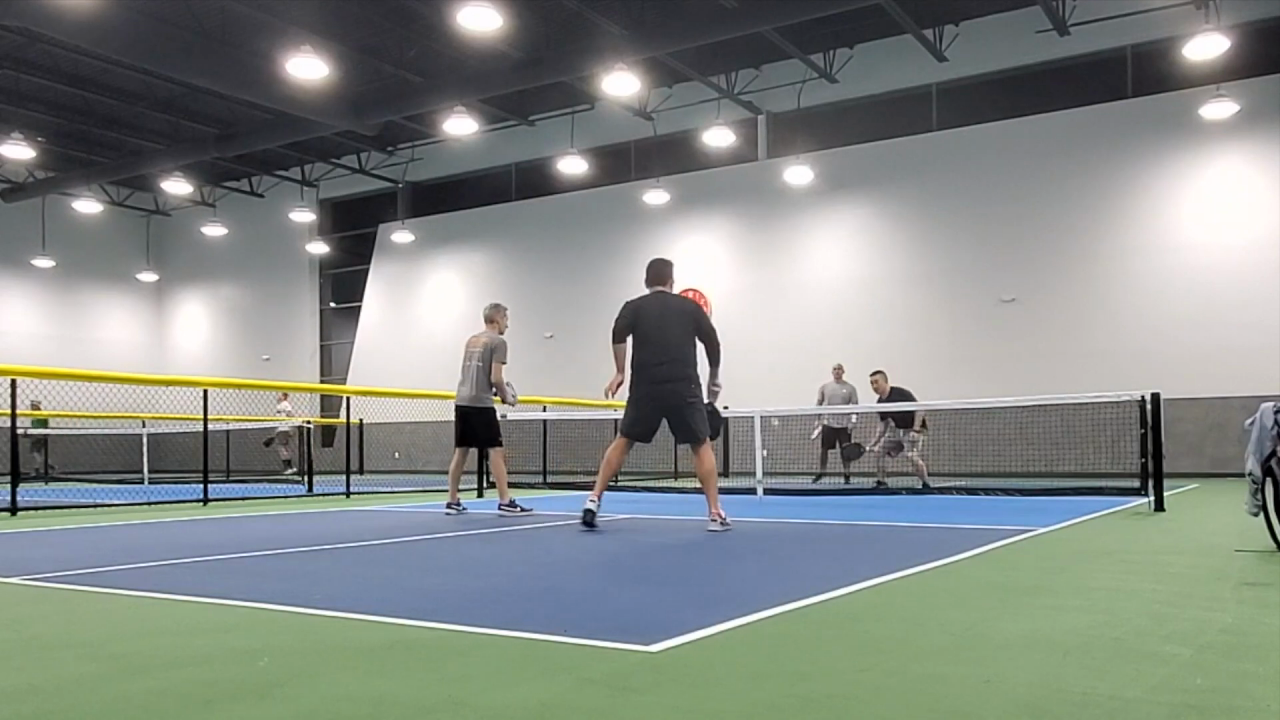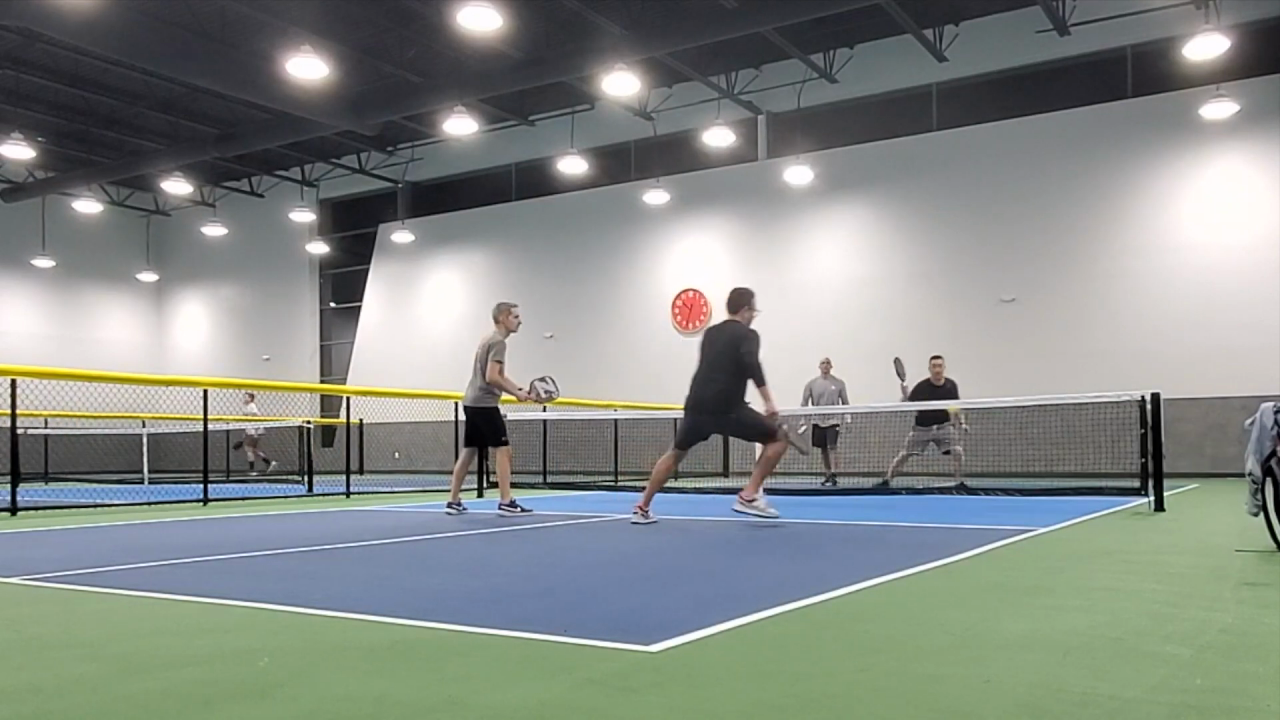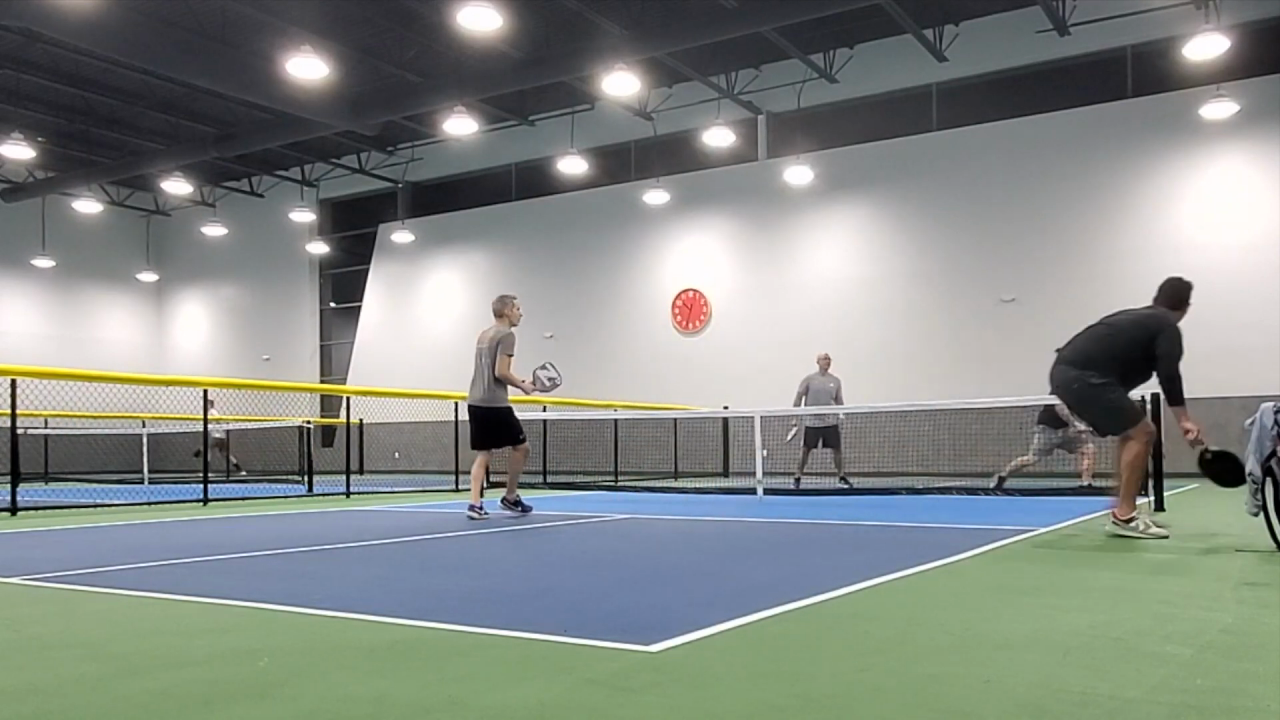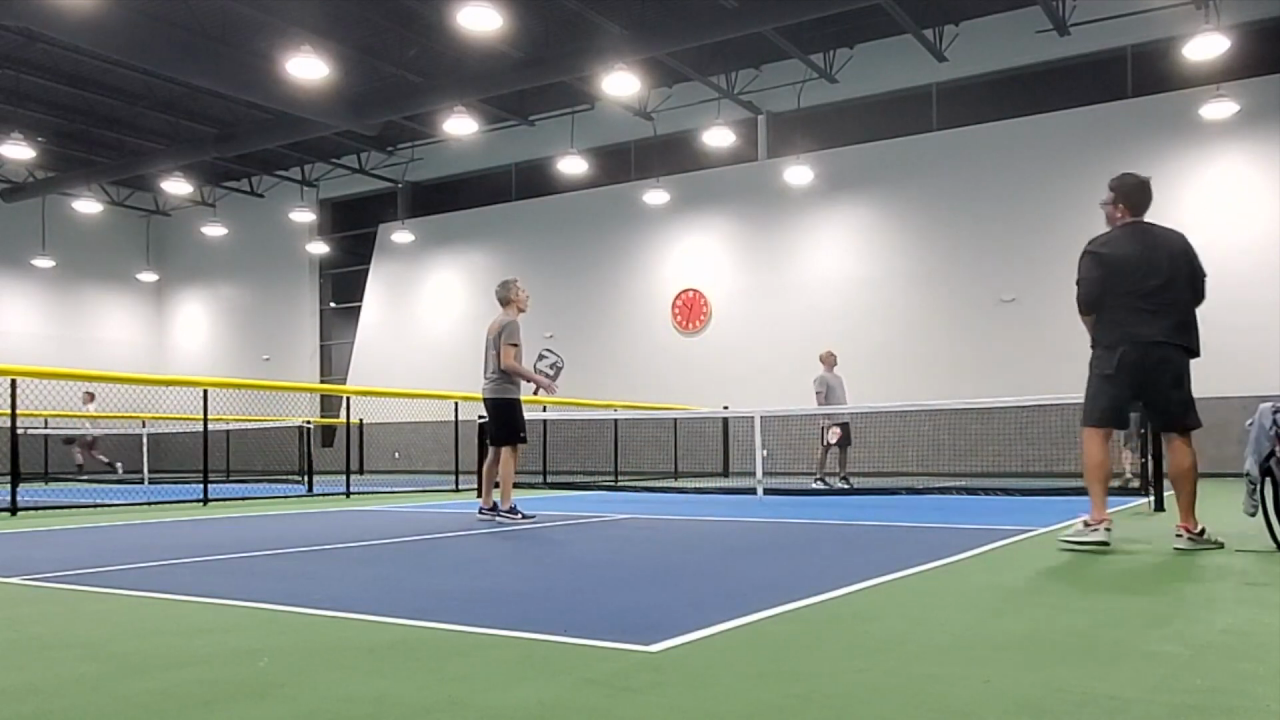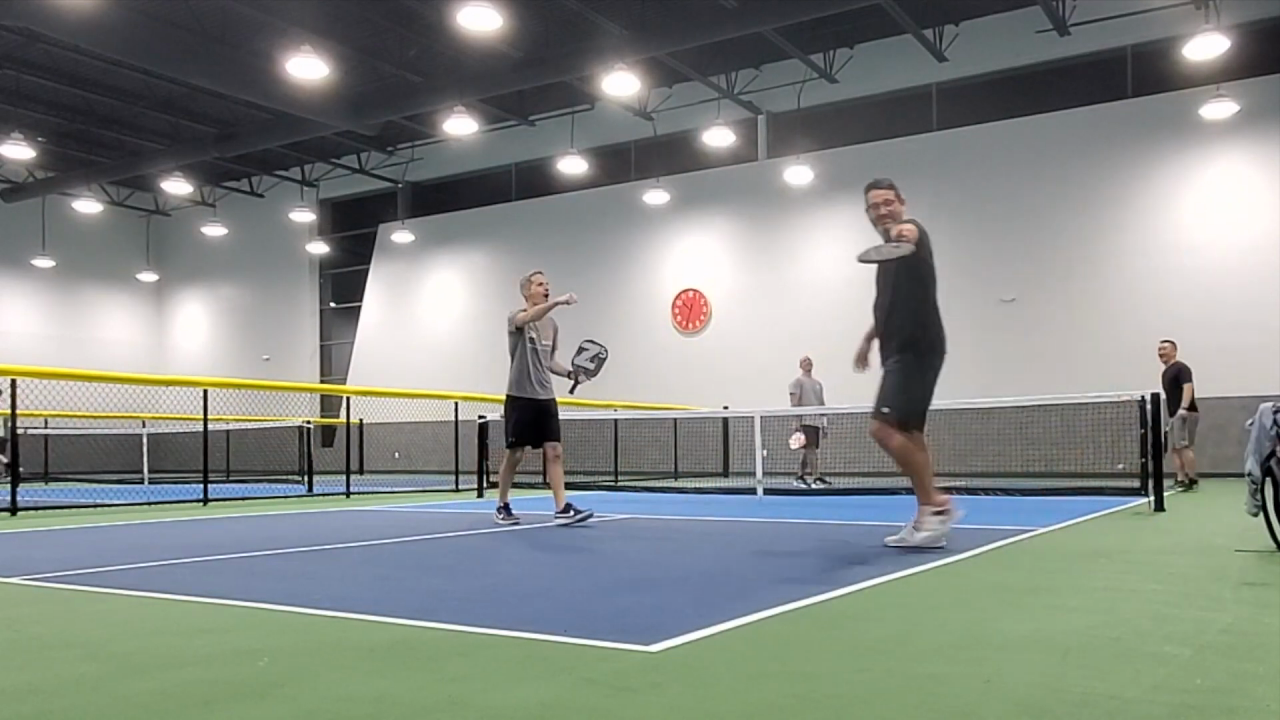
dt=1s
person 1, frame 1
left shoulder: (634, 307)
right shoulder: (689, 307)
left elbow: (619, 335)
right elbow: (712, 342)
left wrist: (620, 373)
right wrist: (714, 377)
left hip: (645, 388)
right hip: (684, 387)
left knee: (622, 443)
right knee: (702, 447)
left ankle: (594, 499)
right ankle: (715, 514)
person 1, frame 2
left shoulder: (711, 334)
right shoulder: (747, 334)
right elbow: (751, 364)
right wrist: (768, 401)
left hip: (698, 405)
right hip: (726, 408)
left knee: (675, 454)
right knee: (779, 439)
left ankle: (642, 507)
right ankle: (748, 497)
person 1, frame 3
left shoulder: (1129, 316)
right shoulder: (1169, 329)
left elbow: (1084, 340)
right elbow: (1169, 373)
right wrist: (1185, 419)
left hip: (1065, 372)
right hip: (1082, 378)
left knee: (1133, 435)
right knee: (1142, 434)
left ankle: (1123, 508)
right ankle: (1123, 516)
person 1, frame 4
left shoulder: (1101, 247)
right shoulder: (1177, 242)
left elbow: (1087, 302)
right elbow: (1197, 293)
left wrist: (1100, 336)
left hip: (1117, 352)
right hip: (1170, 350)
left knee: (1095, 431)
right knee: (1178, 436)
left ankle: (1098, 521)
right ankle: (1189, 528)
person 1, frame 5
left shoulder: (910, 236)
right shoulder: (893, 253)
left elbow: (911, 231)
left wrist: (906, 231)
right wrist: (869, 339)
left hip: (917, 351)
right hip: (905, 352)
left knee: (884, 426)
right knee: (909, 432)
left ankle: (937, 503)
right ankle: (926, 521)
person 2, frame 1
left shoulder: (471, 341)
right shoulder: (497, 342)
right elbow: (496, 378)
left wrist: (497, 392)
right wrist: (506, 396)
left hip: (462, 402)
right hip: (480, 404)
left knee: (461, 451)
right knee: (496, 451)
left ankle: (453, 501)
right ankle: (505, 502)
person 2, frame 2
left shoulder: (490, 340)
right shoulder: (498, 342)
right elbow: (491, 377)
left wrist: (522, 390)
right wrist: (515, 393)
left hip: (472, 402)
right hip: (485, 404)
left knee: (469, 452)
right knee: (503, 450)
left ankle: (453, 501)
right ankle: (506, 502)
person 2, frame 3
left shoulder: (484, 335)
right shoulder: (506, 335)
right elbow: (501, 372)
left wrist: (518, 382)
right wrist: (522, 386)
left hip: (475, 402)
right hip: (495, 403)
left knee: (483, 454)
right knee: (521, 447)
left ankle: (475, 504)
right ankle: (511, 497)
person 2, frame 4
left shoulder: (496, 324)
right shoulder: (510, 323)
right elbow: (507, 363)
left wrist: (530, 378)
right wrist: (536, 378)
left hip: (493, 394)
right hip: (505, 395)
left knee: (496, 450)
right knee: (509, 450)
left ankle: (487, 505)
right ankle: (506, 508)
person 2, frame 5
left shoulder: (552, 324)
right shoulder: (516, 318)
right elbow: (531, 316)
left wrist: (569, 373)
right wrist: (558, 301)
left hip: (545, 397)
right hip: (520, 396)
left knee: (555, 452)
right knee: (514, 454)
left ankle: (562, 507)
right ankle: (502, 505)
